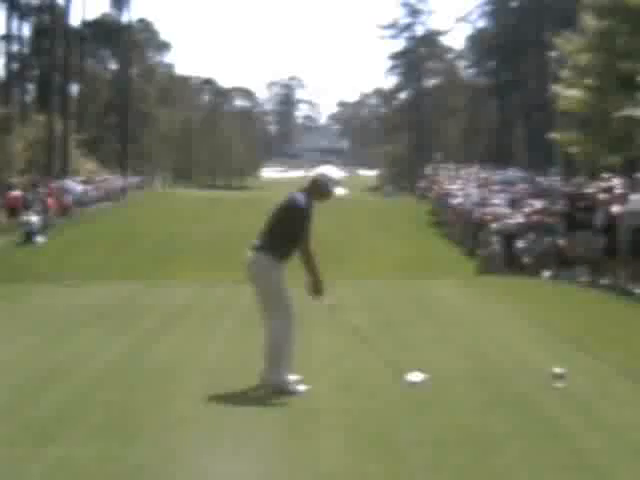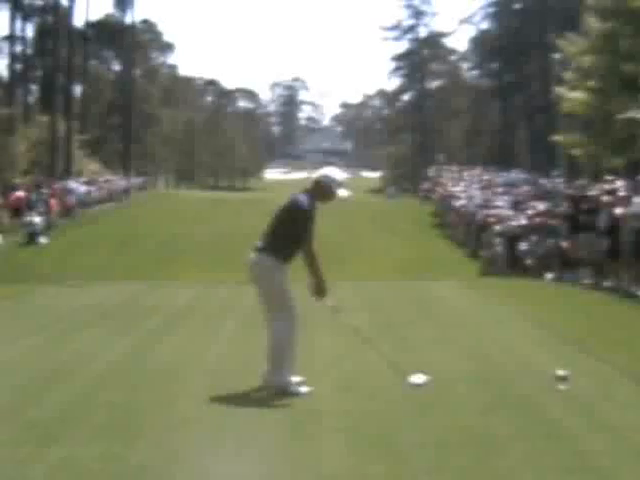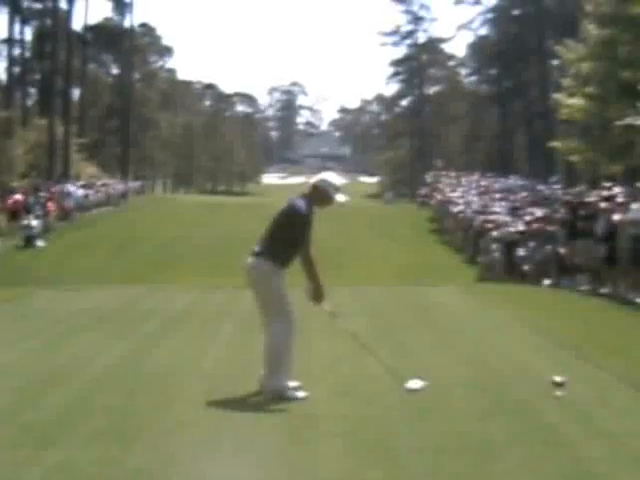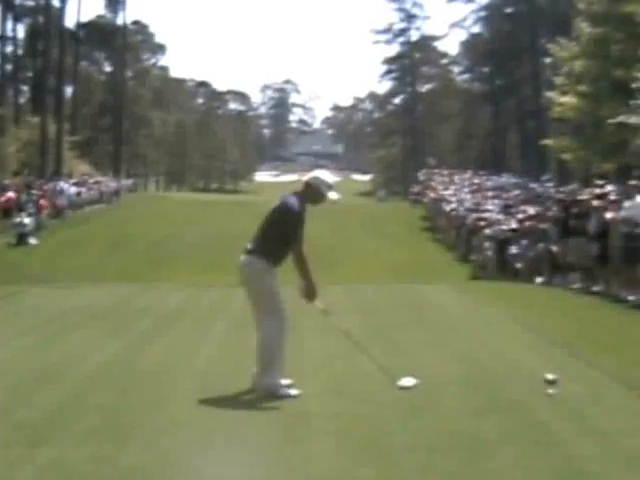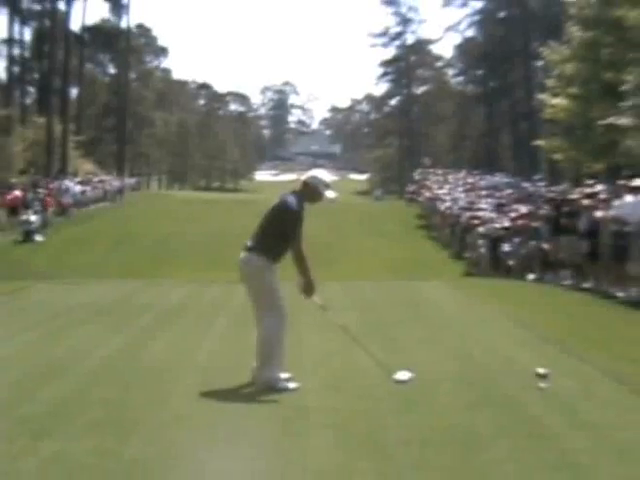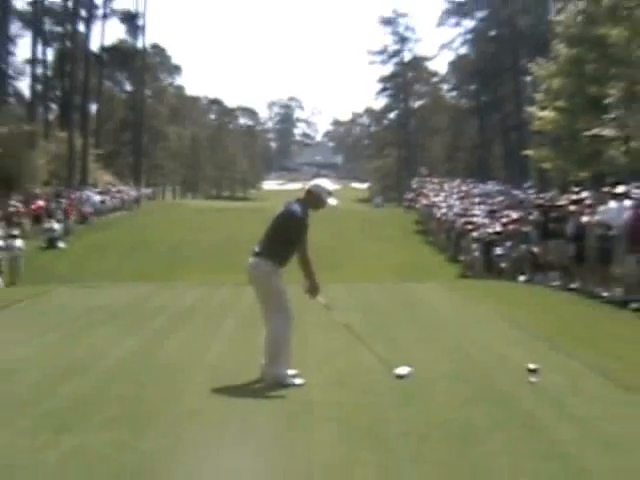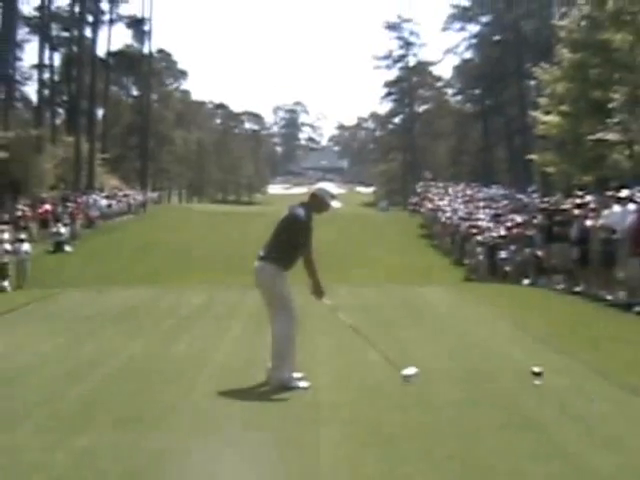
dt=0.1s
person 1, frame 1
left shoulder: (300, 201)
right shoulder: (301, 206)
left elbow: (303, 246)
right elbow: (304, 248)
left wrist: (313, 278)
right wrist: (316, 279)
left hip: (265, 261)
right hip: (266, 262)
left knee: (277, 317)
right knee: (282, 317)
left ankle: (273, 373)
right ankle: (277, 379)
person 1, frame 2
left shoulder: (303, 202)
right shoulder: (303, 207)
left elbow: (305, 247)
right elbow: (307, 249)
left wrist: (316, 279)
right wrist: (319, 280)
left hip: (268, 262)
right hip: (268, 263)
left knee: (279, 318)
right knee: (284, 318)
left ankle: (275, 374)
right ankle: (279, 380)
person 1, frame 3
left shoulder: (300, 206)
right shoulder: (301, 212)
left elbow: (304, 252)
right elbow: (305, 254)
left wrist: (314, 284)
right wrist: (317, 286)
left hip: (264, 267)
right hip: (266, 268)
left knee: (276, 323)
right knee: (283, 322)
left ankle: (273, 378)
right ankle: (276, 385)
person 1, frame 4
left shoulder: (293, 204)
right shoulder: (294, 210)
left elbow: (296, 250)
right elbow: (298, 252)
left wrist: (306, 281)
right wrist: (309, 283)
left hip: (257, 264)
right hip: (258, 266)
left knee: (269, 321)
right knee: (275, 320)
left ankle: (265, 376)
right ankle: (269, 383)
person 1, frame 5
left shoulder: (291, 203)
right shoulder: (292, 208)
left elbow: (295, 247)
right elbow: (296, 249)
left wrist: (305, 278)
right wrist: (308, 280)
left hip: (257, 261)
right hip: (258, 263)
left knee: (268, 316)
right knee: (274, 316)
left ankle: (264, 370)
right ankle: (268, 376)
person 1, frame 6
left shoulder: (297, 210)
right shoulder: (297, 215)
left elbow: (301, 251)
right elbow: (302, 253)
left wrist: (309, 280)
right wrist: (312, 281)
left hip: (264, 266)
right hip: (265, 267)
left knee: (276, 317)
right knee: (281, 317)
left ankle: (272, 368)
right ankle: (276, 373)
person 1, frame 7
left shoulder: (302, 215)
right shoulder: (300, 219)
left elbow: (306, 253)
right elbow: (306, 256)
left wrist: (315, 282)
right wrist: (316, 284)
left hip: (271, 270)
right hip: (270, 270)
left knee: (282, 319)
right knee: (286, 319)
left ankle: (278, 370)
right ankle: (281, 376)
